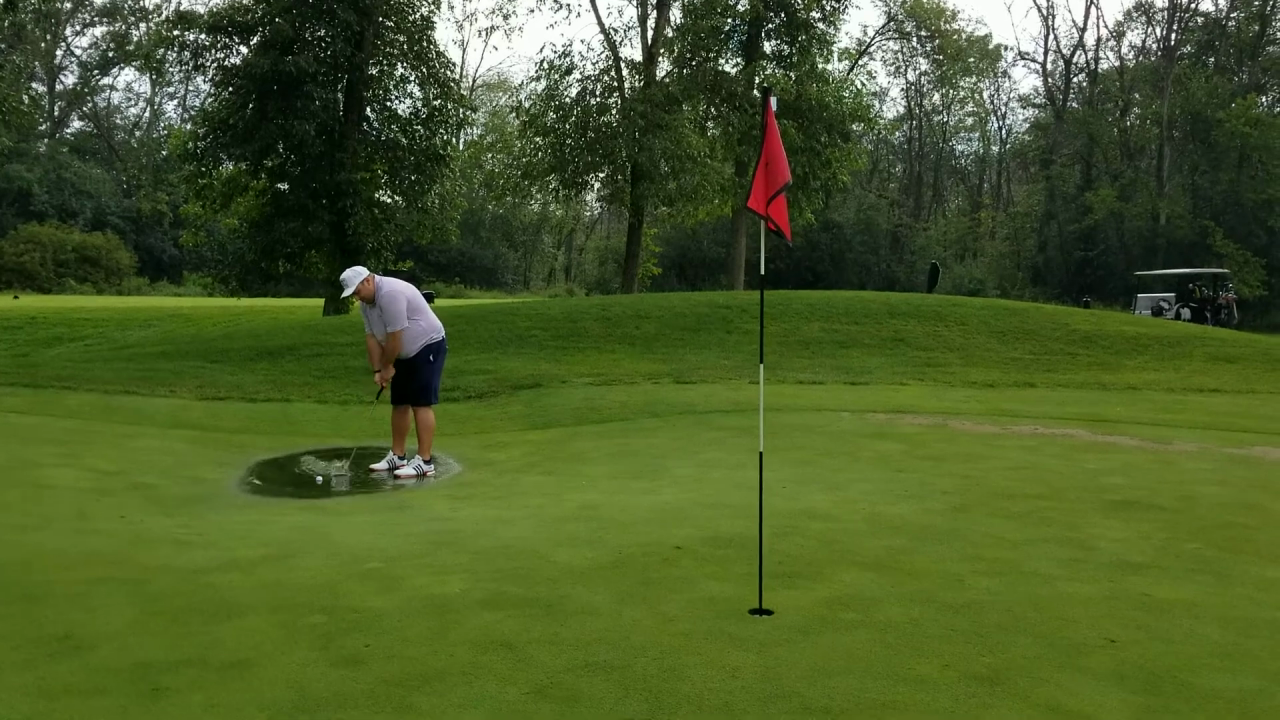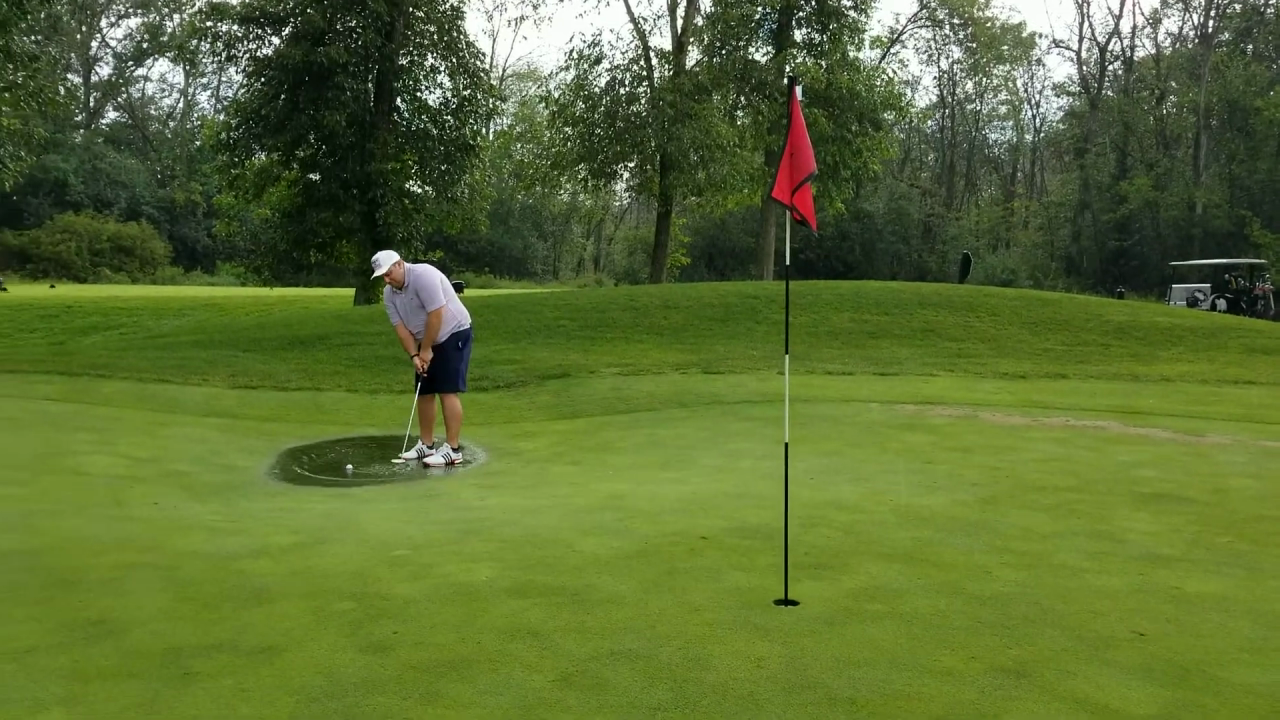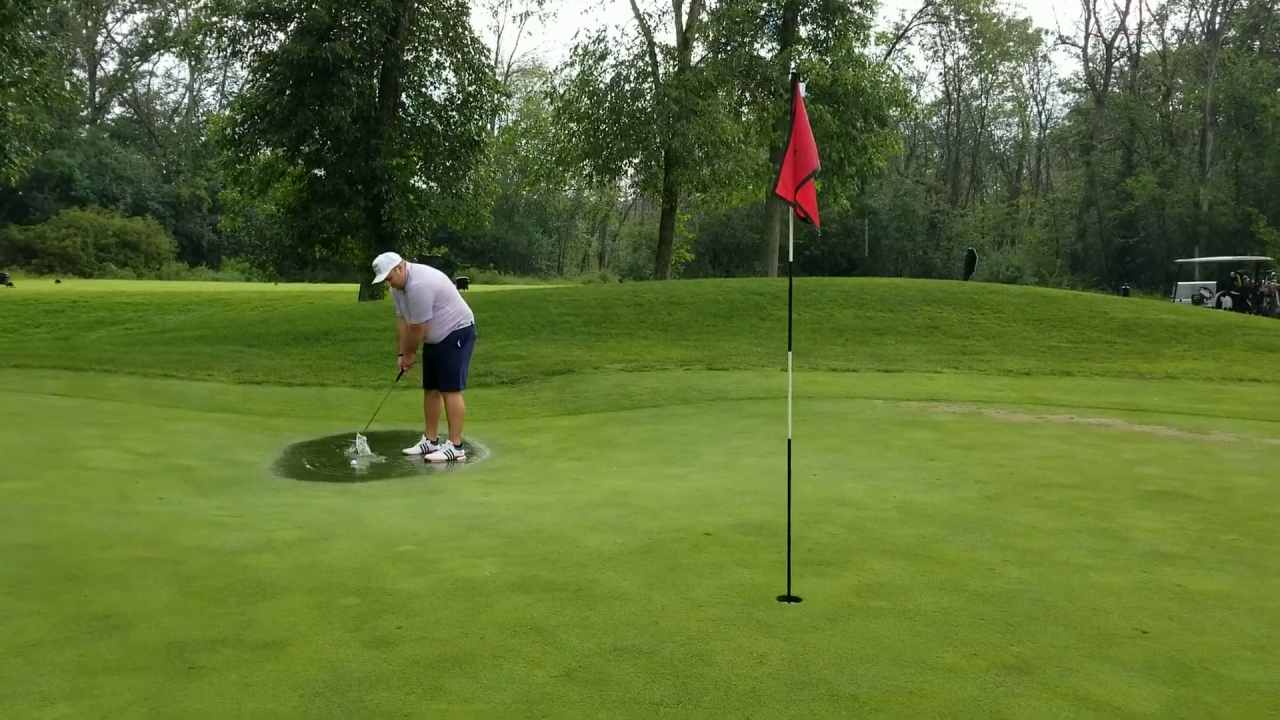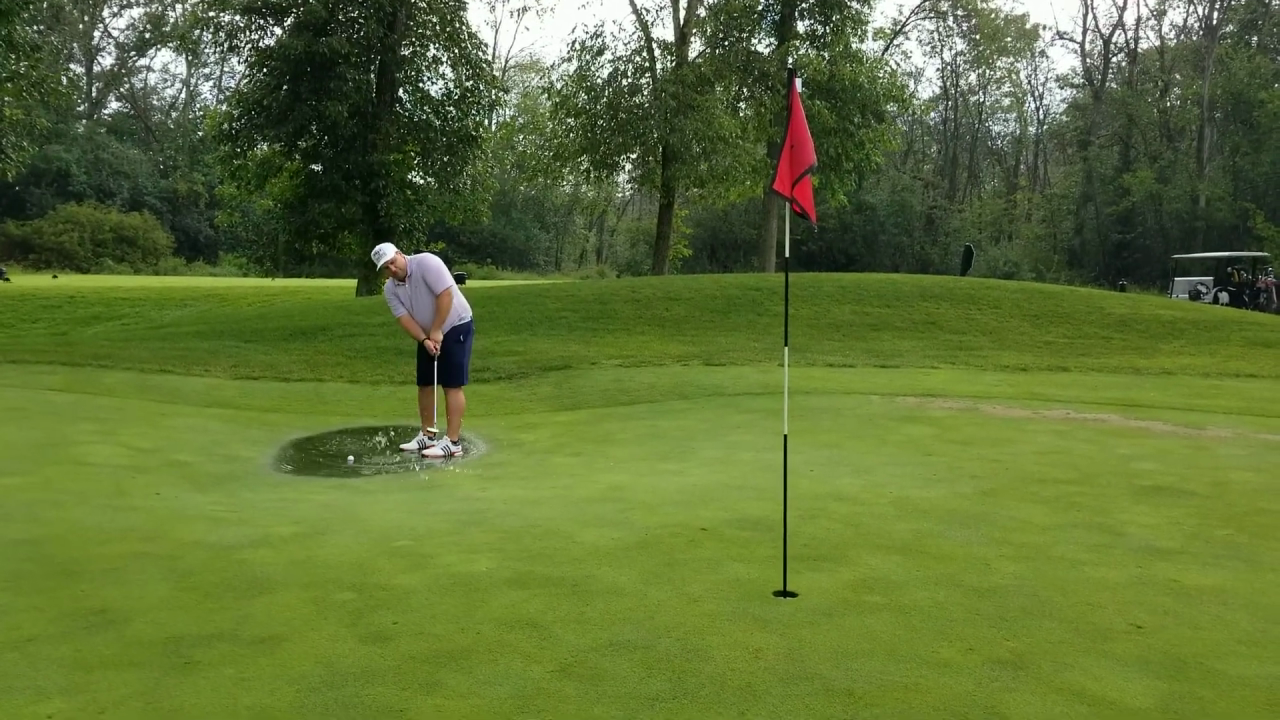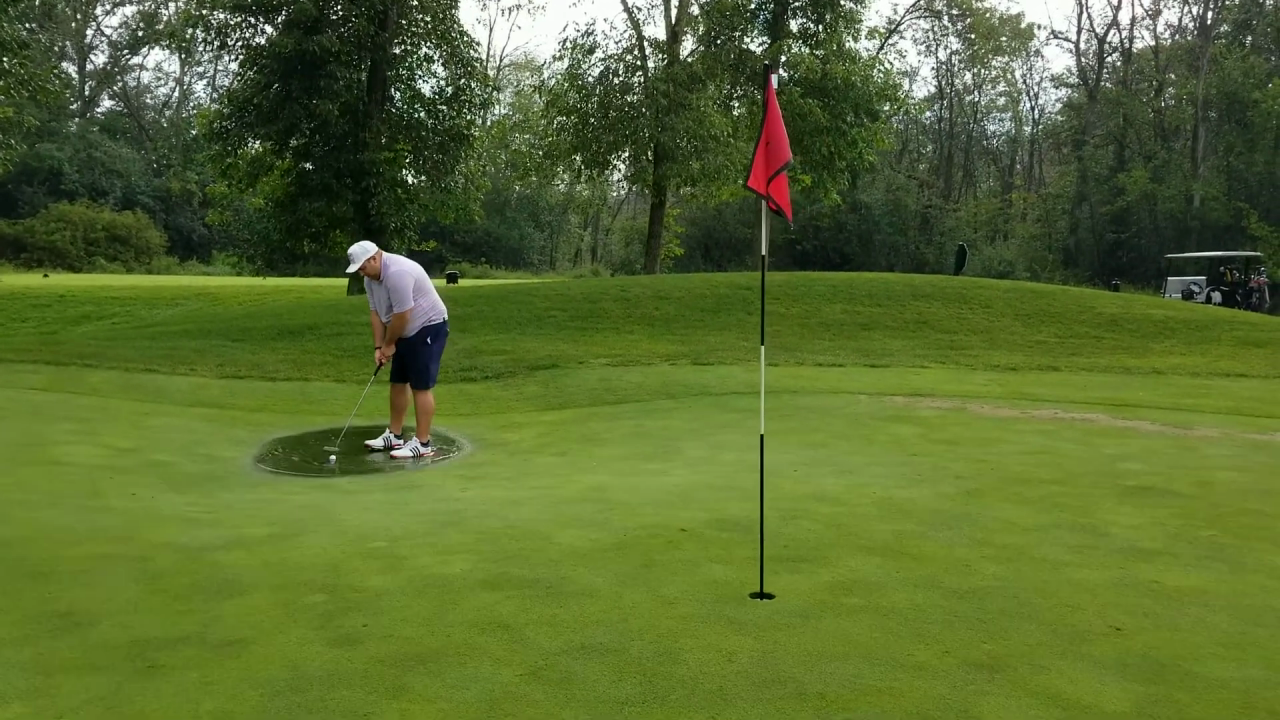
dt=1s
person 1, frame 1
left shoulder: (390, 293)
right shoulder: (367, 302)
left elbow: (395, 336)
right elbow: (372, 337)
left wrist: (388, 367)
right wrist: (377, 370)
left hip: (428, 347)
right hip: (404, 354)
left knee: (421, 404)
right knee: (399, 404)
left ankle: (425, 462)
right ankle: (397, 456)
person 1, frame 2
left shoulder: (424, 275)
right shoulder: (389, 294)
left elbow: (436, 314)
right elbow: (400, 327)
left wrist: (426, 349)
right wrist: (414, 355)
left hip: (454, 335)
right hip: (426, 345)
left knee: (448, 392)
right knee: (424, 393)
left ankle: (452, 449)
right ankle: (426, 445)
person 1, frame 3
left shoulder: (420, 284)
right shoulder: (398, 286)
left elbow: (418, 327)
right elbow: (402, 320)
left wrist: (410, 354)
right wrist: (402, 353)
left hip: (457, 333)
right hip: (434, 339)
left knee: (450, 389)
right knee: (431, 389)
left ankle: (455, 446)
right ankle: (430, 441)
person 1, frame 4
left shoulder: (426, 263)
right shoulder: (390, 289)
left elbow: (446, 295)
right elbow: (404, 318)
left wrist: (437, 331)
right wrist: (424, 339)
left hip: (455, 328)
right hip: (428, 336)
left knee: (452, 385)
right knee: (425, 385)
left ankle: (452, 442)
right ankle: (427, 436)
person 1, frame 5
left shoulder: (398, 272)
right shoulder: (371, 278)
left elbow: (401, 316)
right elbow: (376, 313)
left wrist: (388, 344)
right wrist: (378, 347)
left hip: (428, 328)
right hip: (406, 332)
left knee: (421, 387)
right knee: (398, 383)
left ankle: (422, 443)
right ankle: (394, 435)
